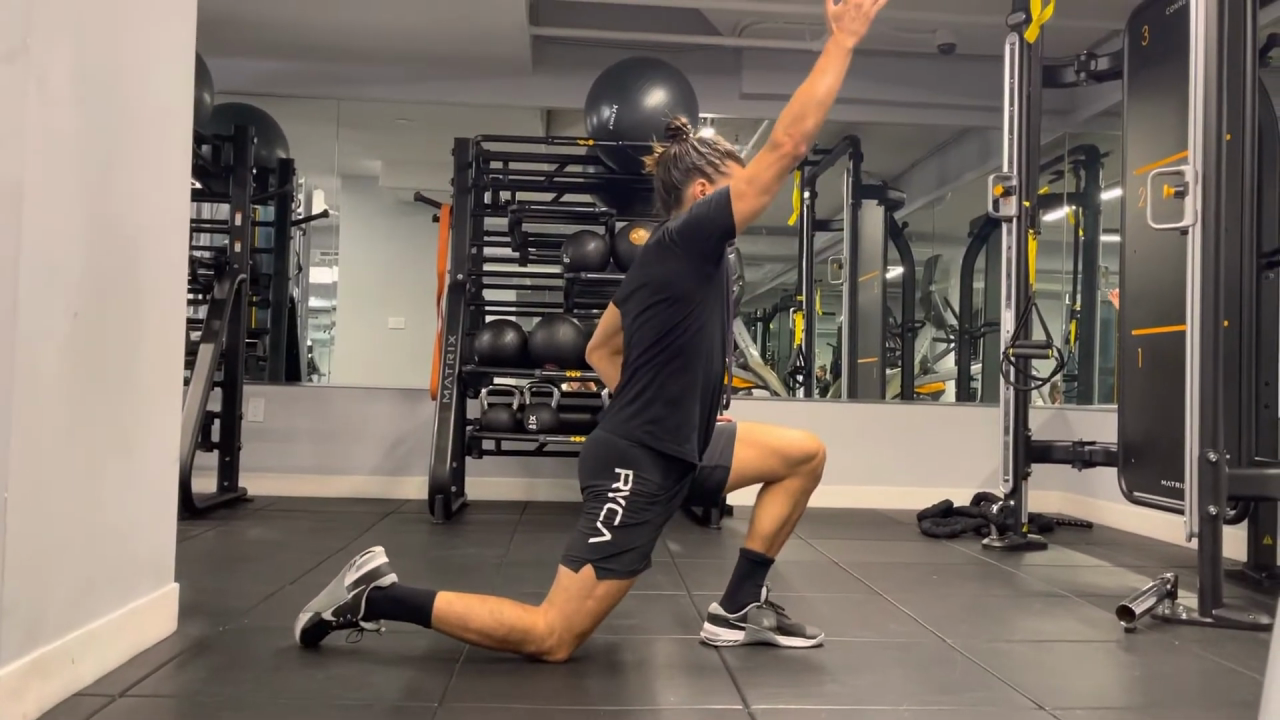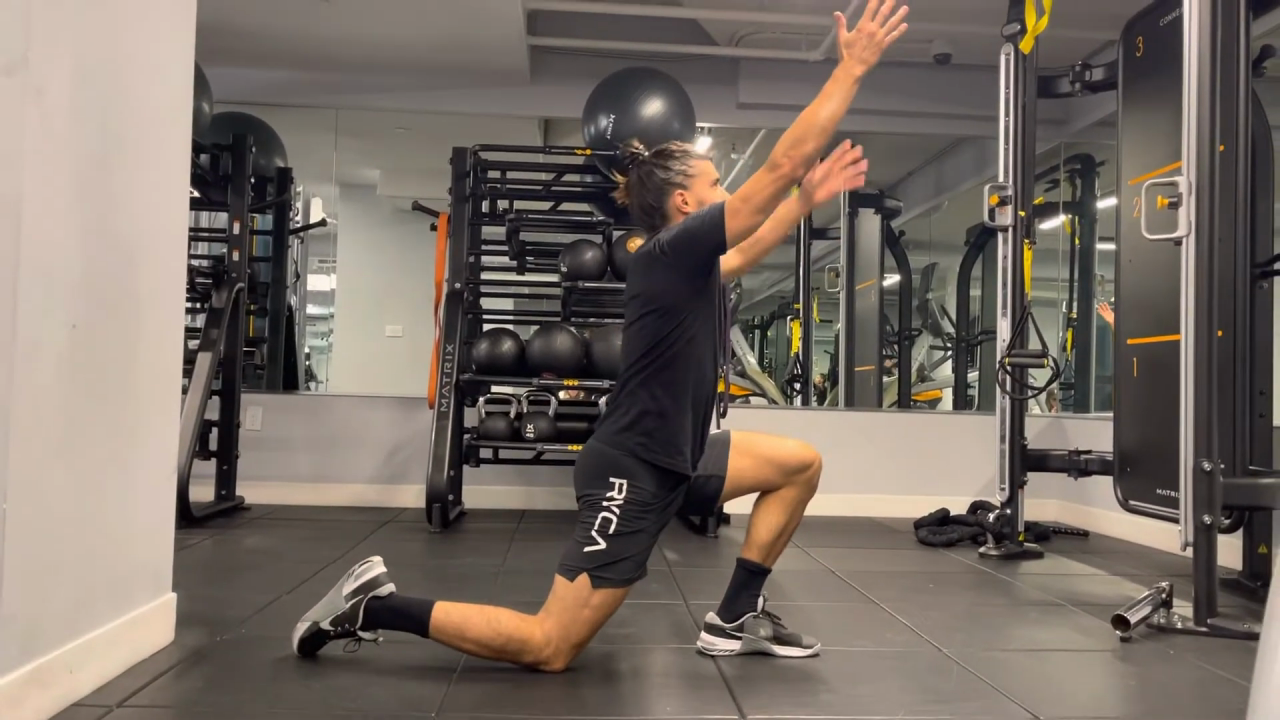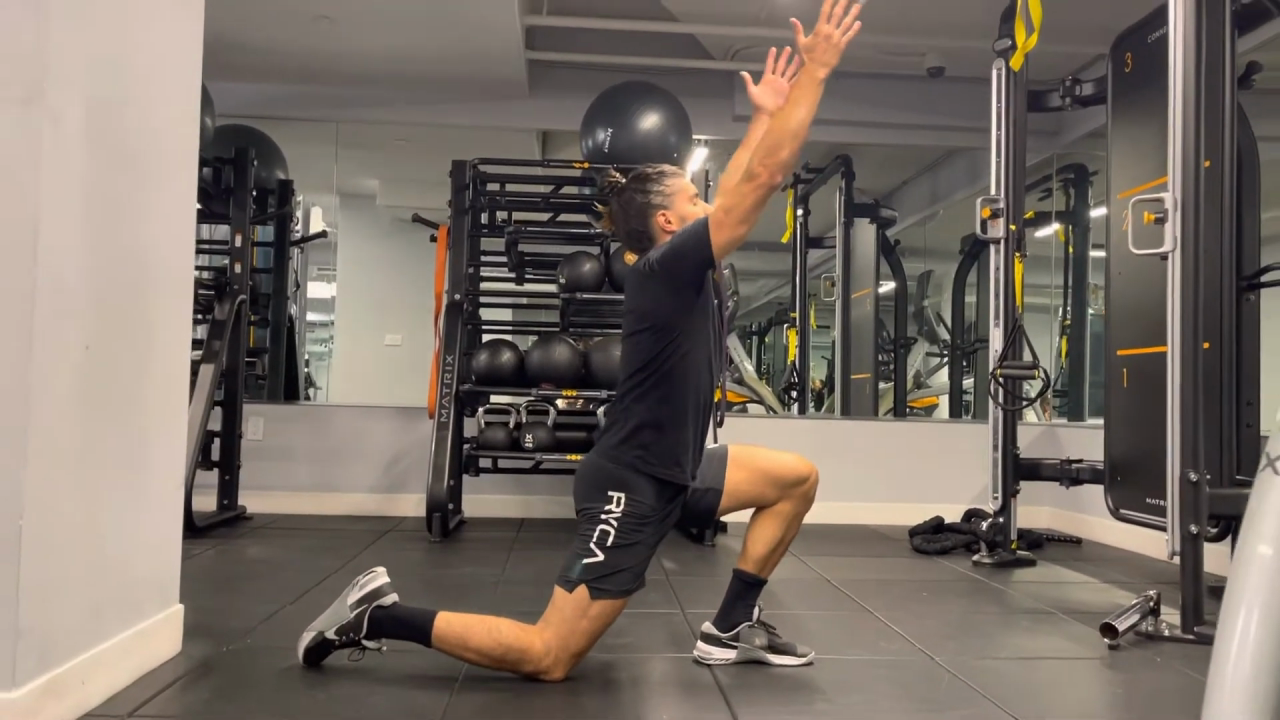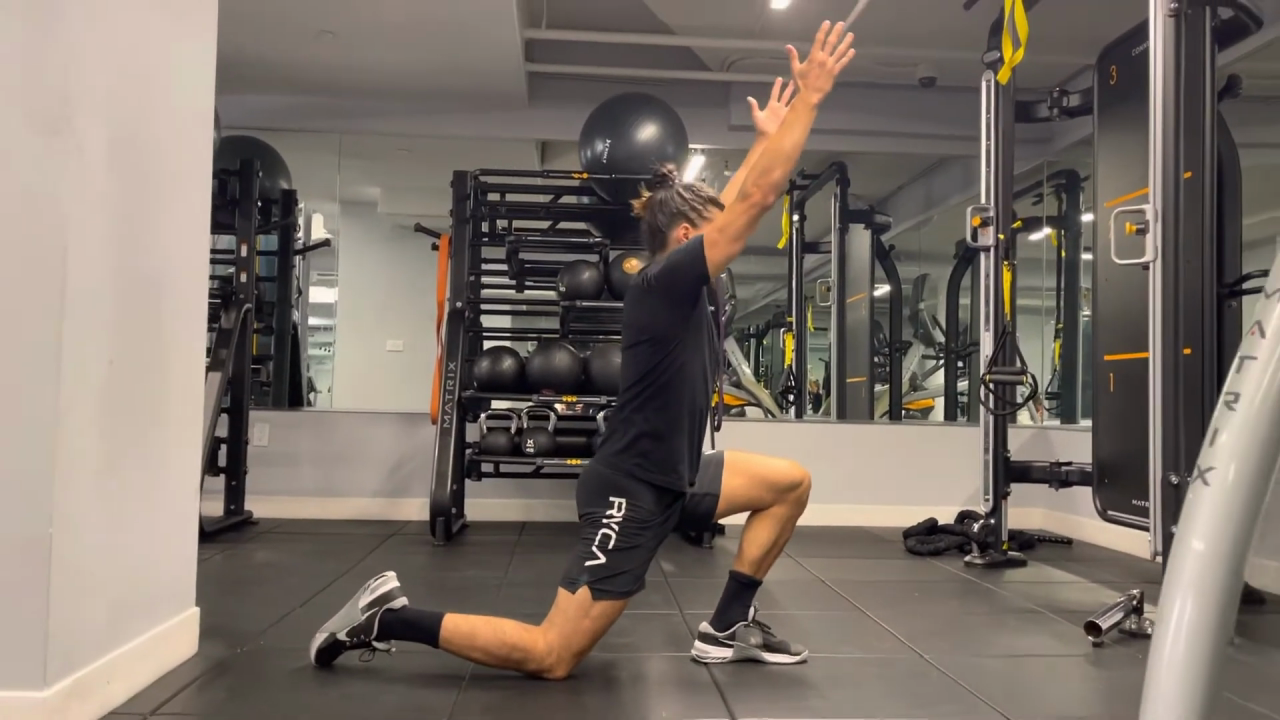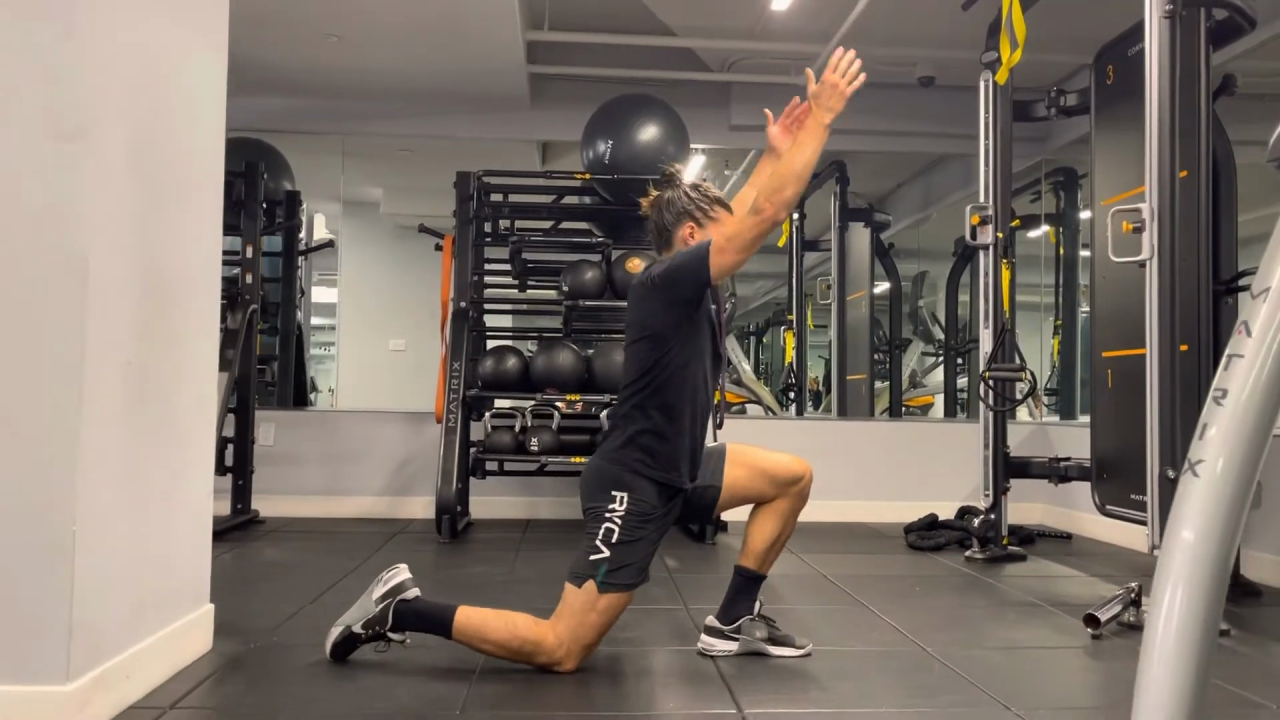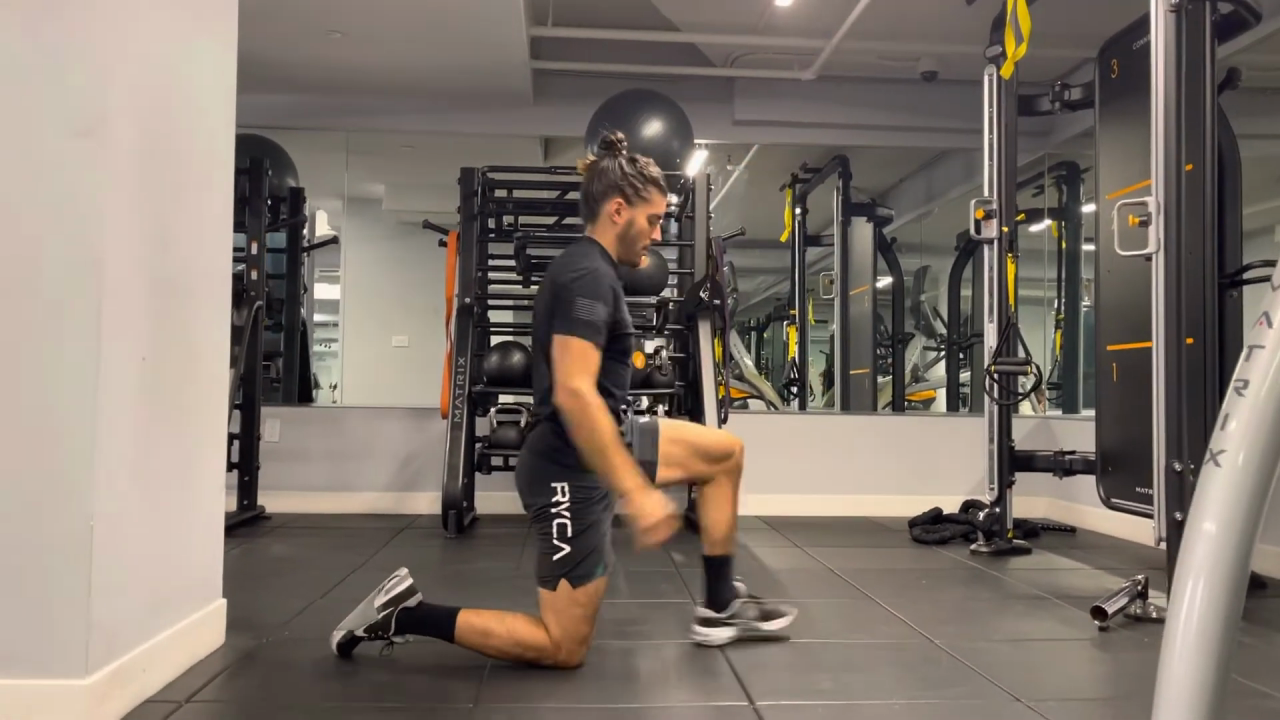
dt=0.5s
person 1, frame 1
left shoulder: (666, 258)
right shoulder: (687, 241)
left elbow: (601, 349)
right elbow: (787, 144)
left hip: (667, 447)
right hip: (638, 465)
left knee: (804, 454)
right knee: (550, 638)
left ankle: (739, 608)
right ankle: (377, 597)
person 1, frame 2
left shoulder: (683, 261)
right shoulder: (674, 251)
left elbow: (745, 249)
right elbow: (779, 169)
left wrist: (809, 198)
right wrist: (854, 65)
left hip: (669, 456)
right hip: (631, 473)
left knee: (800, 463)
right knee: (548, 648)
left ankle: (736, 618)
right ankle: (376, 607)
person 1, frame 3
left shoulder: (675, 271)
right shoulder: (667, 268)
left elbow: (738, 191)
right elbow: (764, 178)
left wrist: (765, 113)
right wrist: (817, 71)
left hip: (666, 471)
right hip: (631, 486)
left knee: (796, 478)
right knee: (548, 658)
left ankle: (732, 627)
right ankle: (380, 615)
person 1, frame 4
left shoulder: (672, 287)
right shoulder: (666, 283)
left elbow: (733, 204)
right elbow: (757, 198)
left wrist: (766, 135)
right wrist: (810, 95)
left hip: (667, 478)
right hip: (631, 493)
left knee: (790, 484)
right knee: (551, 656)
left ankle: (728, 627)
right ankle: (388, 620)
person 1, frame 5
left shoulder: (680, 288)
right shoulder: (669, 282)
left elbow: (739, 218)
right elbow: (768, 212)
left wrist: (776, 152)
right wrist: (822, 116)
left hip: (673, 472)
right hip: (635, 486)
left knee: (792, 477)
right knee: (561, 649)
left ankle: (733, 620)
right ankle: (402, 610)
person 1, frame 6
left shoulder: (594, 268)
right shoulder: (584, 278)
right elbow: (574, 395)
right wrist: (639, 491)
left hip: (602, 449)
right hip: (568, 470)
left knee: (725, 451)
right knee: (565, 644)
left ankle: (721, 605)
right ankle: (404, 615)
